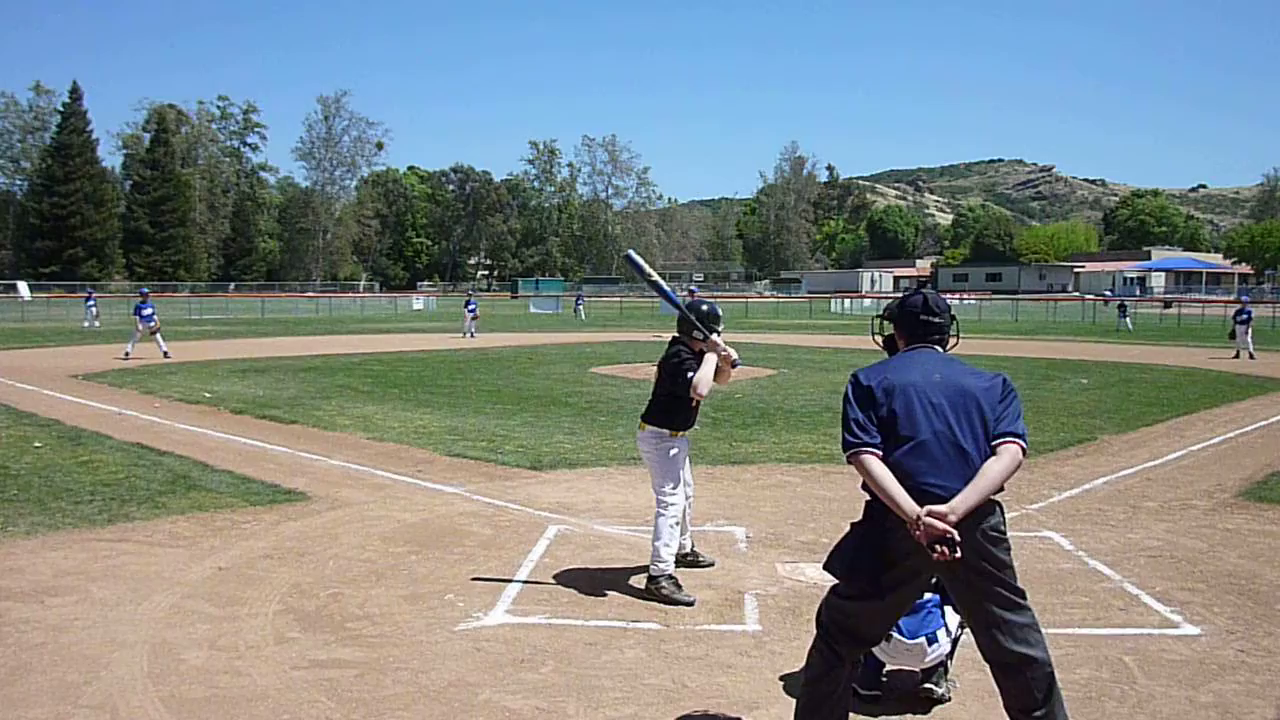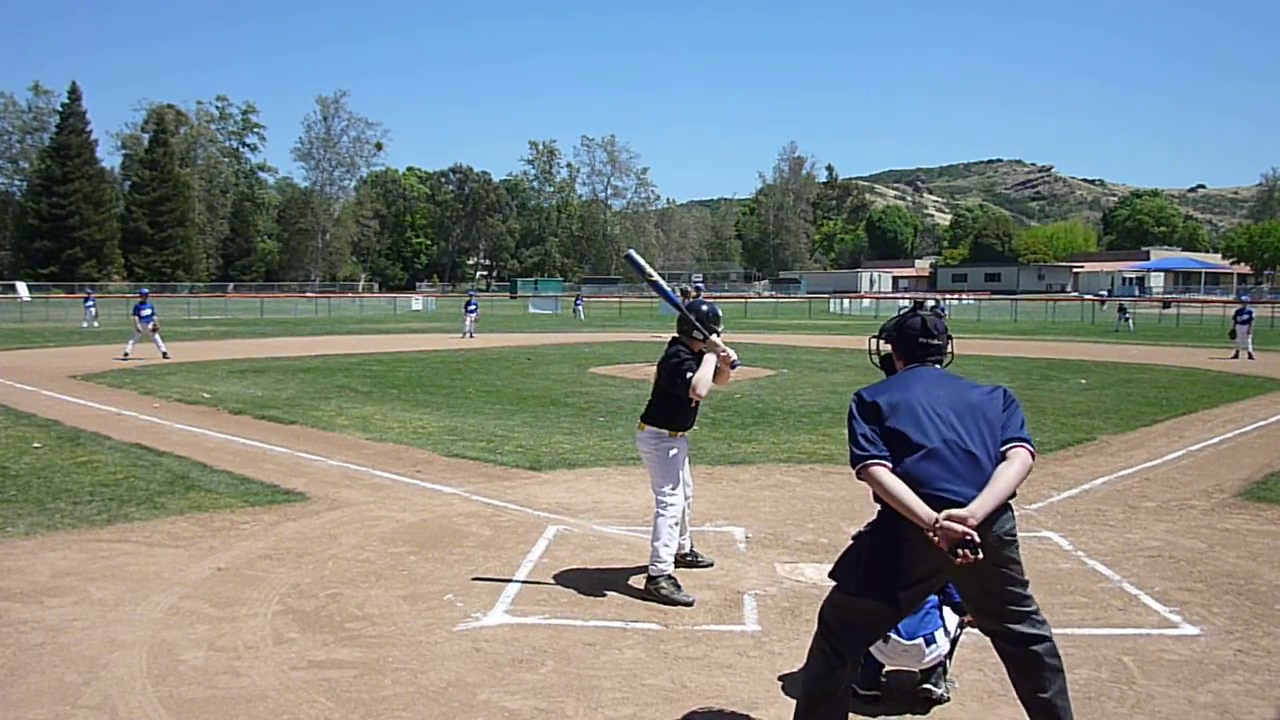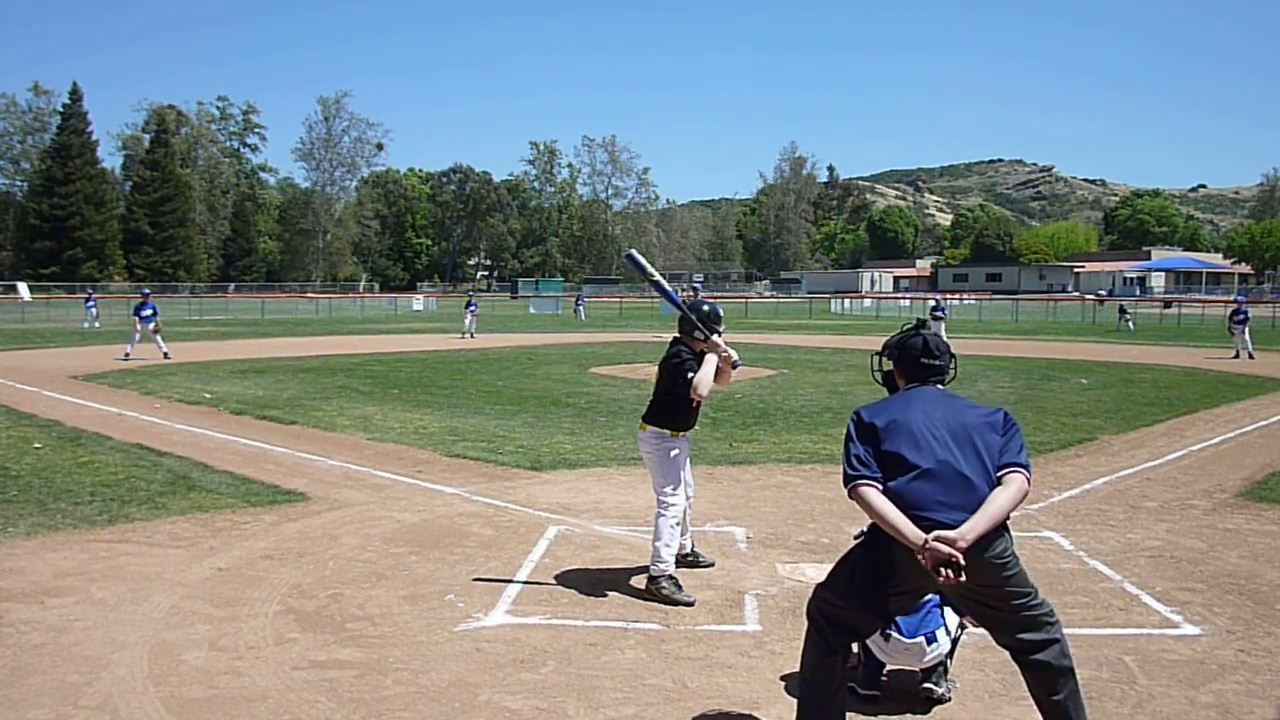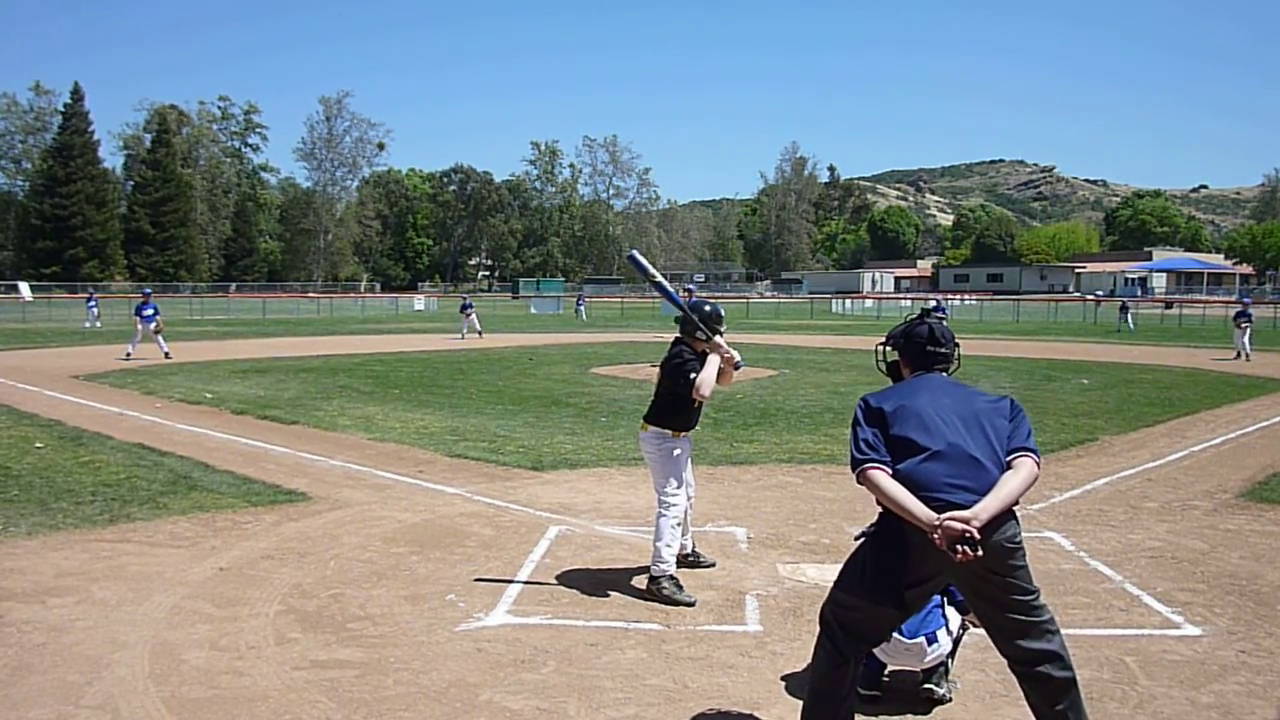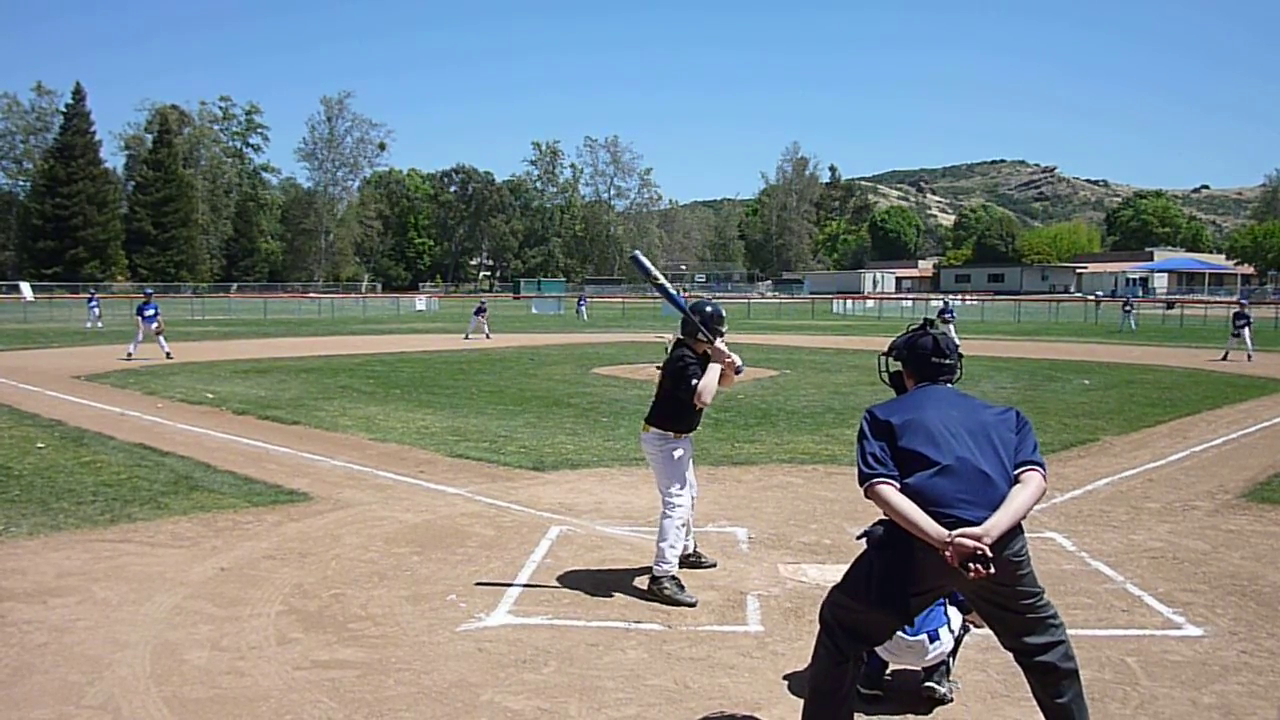
dt=0.7s
person 1, frame 1
left shoulder: (868, 380)
right shoulder: (994, 384)
left elbow: (865, 456)
right elbow: (1010, 452)
left wrist: (915, 517)
right wrist: (952, 512)
left hip: (894, 524)
right hip: (976, 523)
left knee: (840, 631)
right knee: (1016, 641)
person 1, frame 2
left shoulder: (872, 398)
right shoulder: (995, 396)
left elbow: (875, 470)
right elbow: (1020, 457)
left wrist: (933, 523)
right wrist: (971, 516)
left hip: (907, 530)
right hip: (990, 527)
left knee: (840, 630)
right knee: (1025, 633)
person 1, frame 3
left shoulder: (870, 416)
right shoulder: (995, 417)
left elbow: (864, 488)
right elbow: (1016, 482)
left wrist: (921, 545)
right wrist: (963, 539)
left hip: (900, 546)
right hip: (984, 546)
left knee: (828, 619)
right knee: (1039, 634)
person 1, frame 4
left shoulder: (877, 404)
right shoulder: (1002, 405)
left elbow: (874, 474)
right elbow: (1026, 466)
left wrist: (933, 524)
right wrist: (976, 518)
left hip: (909, 532)
right hip: (994, 533)
left knee: (843, 628)
right knee: (1036, 643)
person 1, frame 5
left shoulder: (883, 415)
right shoulder: (1006, 416)
left elbow: (881, 487)
right elbow: (1032, 479)
left wrist: (944, 540)
right wrist: (986, 534)
left hip: (918, 542)
right hip: (1000, 542)
left knee: (841, 624)
right knee: (1044, 639)
person 2, frame 1
left shoulder: (695, 352)
right shoulder: (678, 356)
left elbow: (720, 379)
right elbow: (700, 390)
left wrist: (726, 362)
right wrist: (712, 353)
left hip: (674, 436)
right hip: (661, 437)
left knee: (684, 493)
right knee: (671, 500)
left ankle: (682, 549)
right ankle: (660, 576)
person 2, frame 2
left shoulder: (694, 353)
right shoulder: (678, 358)
left elbow: (719, 380)
right elbow: (698, 390)
left wrist: (724, 363)
right wrist: (711, 354)
left hip: (674, 436)
right hip: (659, 438)
left knee: (684, 494)
right knee: (670, 501)
left ankle: (681, 550)
right ankle: (658, 577)
person 2, frame 3
left shoulder: (695, 353)
right shoulder: (680, 357)
left elbow: (720, 380)
right elbow: (700, 390)
left wrist: (726, 363)
right wrist: (713, 354)
left hip: (676, 436)
right hip: (661, 438)
left knee: (685, 494)
right knee: (671, 501)
left ankle: (683, 550)
right ankle: (660, 577)
person 2, frame 4
left shoulder: (696, 353)
right shoulder: (681, 357)
left elbow: (722, 381)
right elbow: (702, 392)
left wrist: (728, 364)
right wrist: (715, 354)
left hip: (677, 436)
right hip: (662, 438)
left knee: (685, 494)
right knee: (672, 501)
left ankle: (683, 550)
right ankle: (660, 577)
person 2, frame 5
left shoulder: (696, 354)
right shoulder: (684, 360)
left elbow: (722, 382)
right elbow: (702, 400)
left wrist: (729, 367)
right wrist: (715, 361)
left hip: (677, 438)
right hip: (664, 440)
left knee: (688, 495)
right knee: (678, 503)
left ankle: (685, 551)
right ankle: (663, 577)
